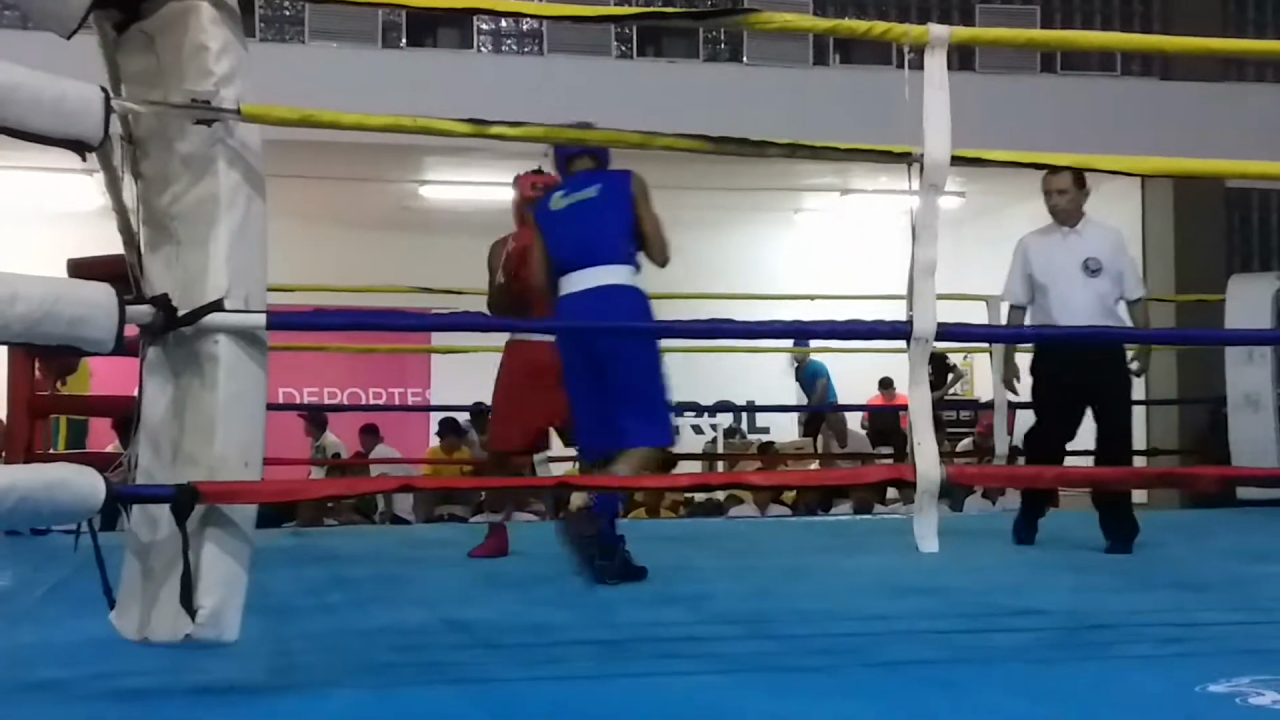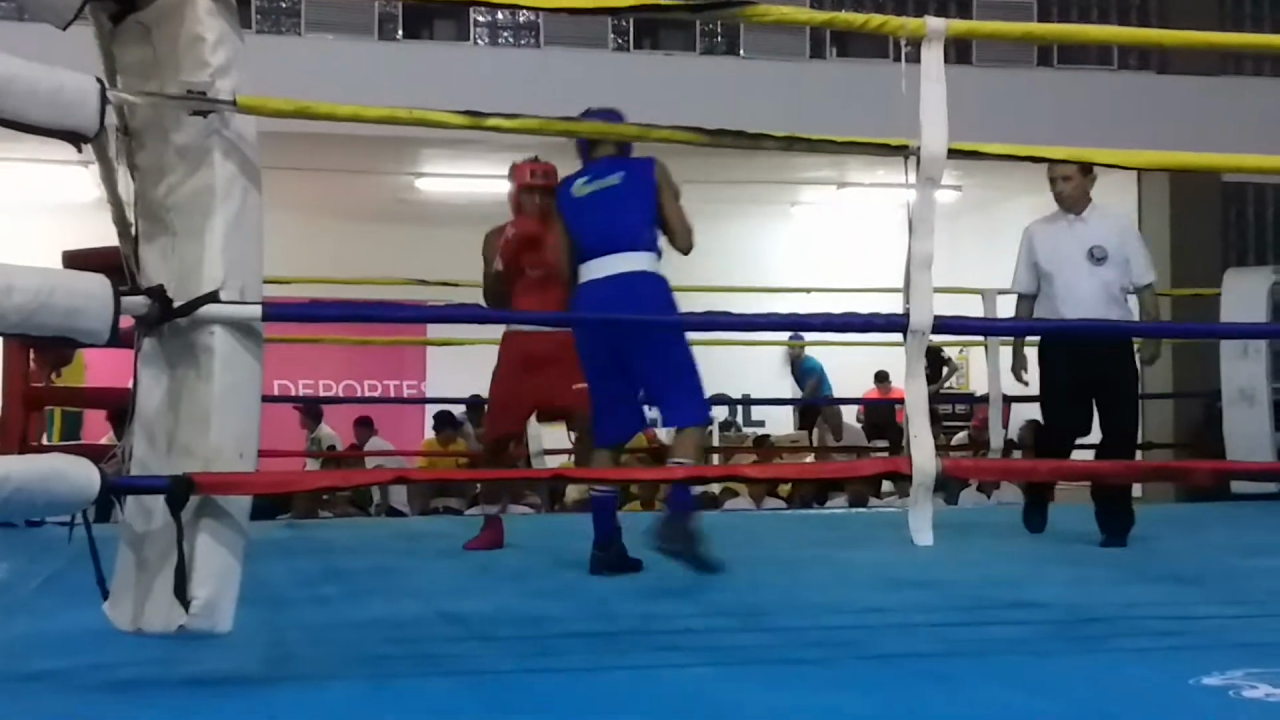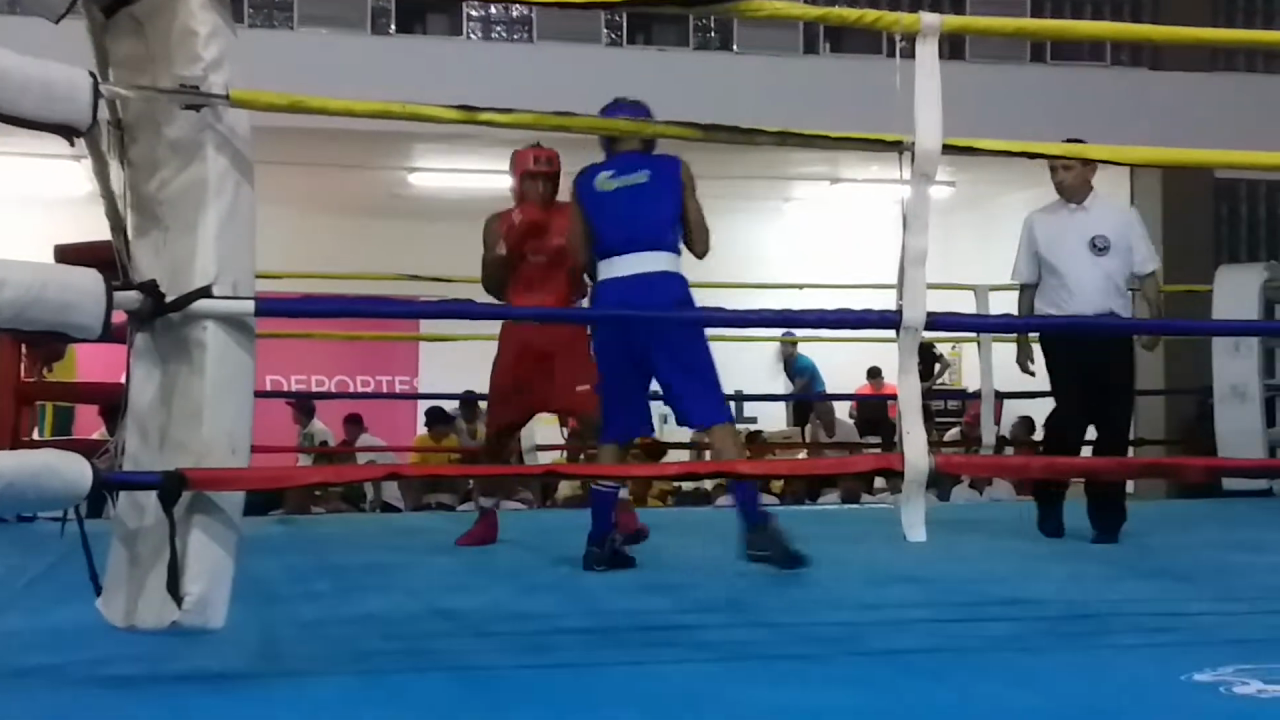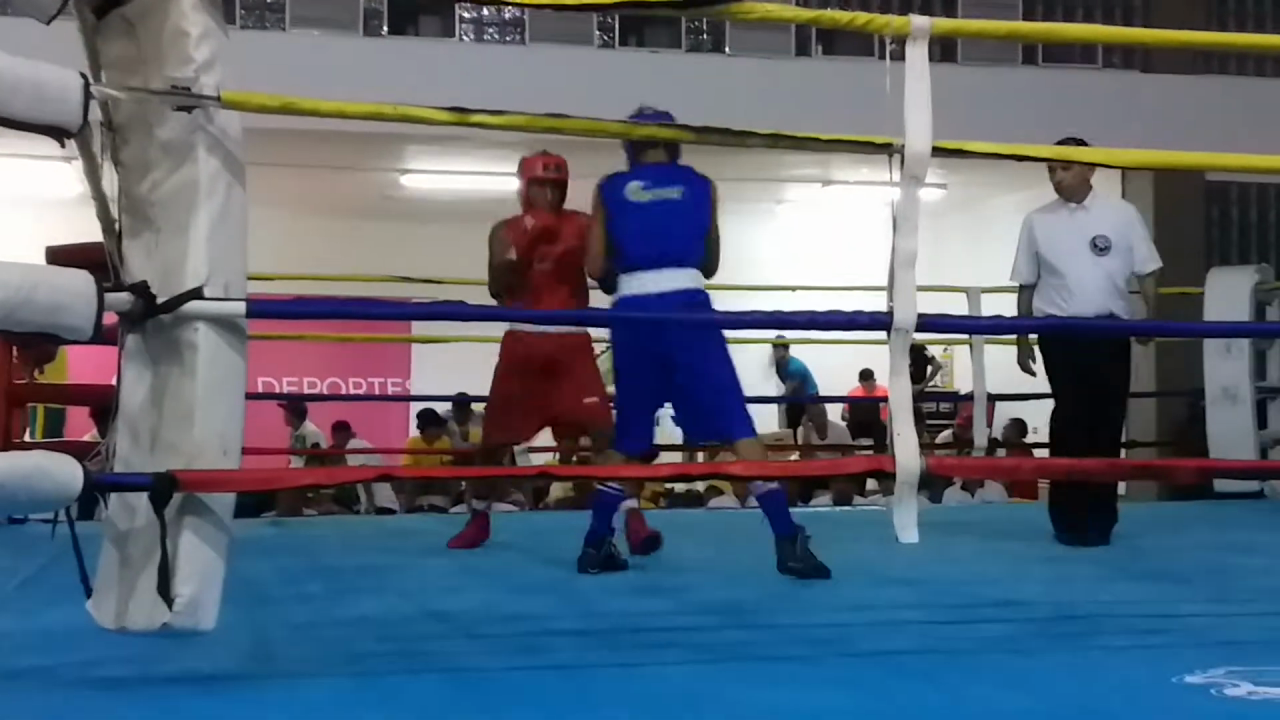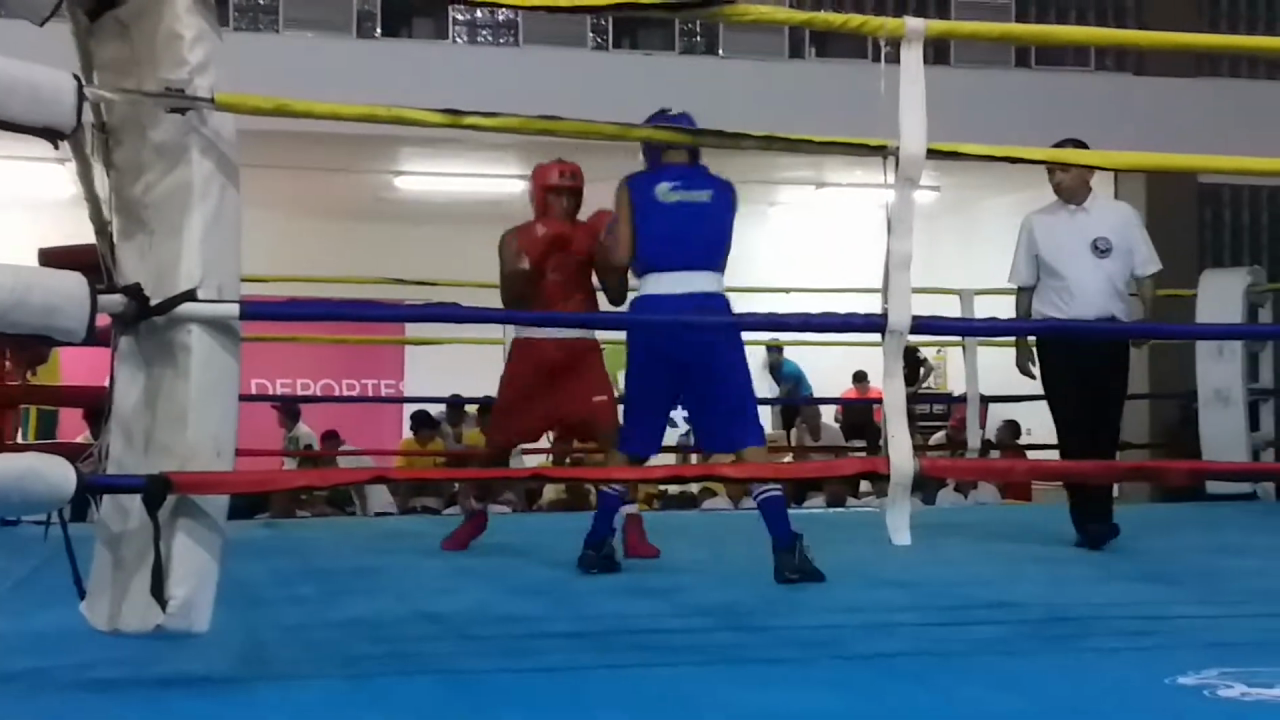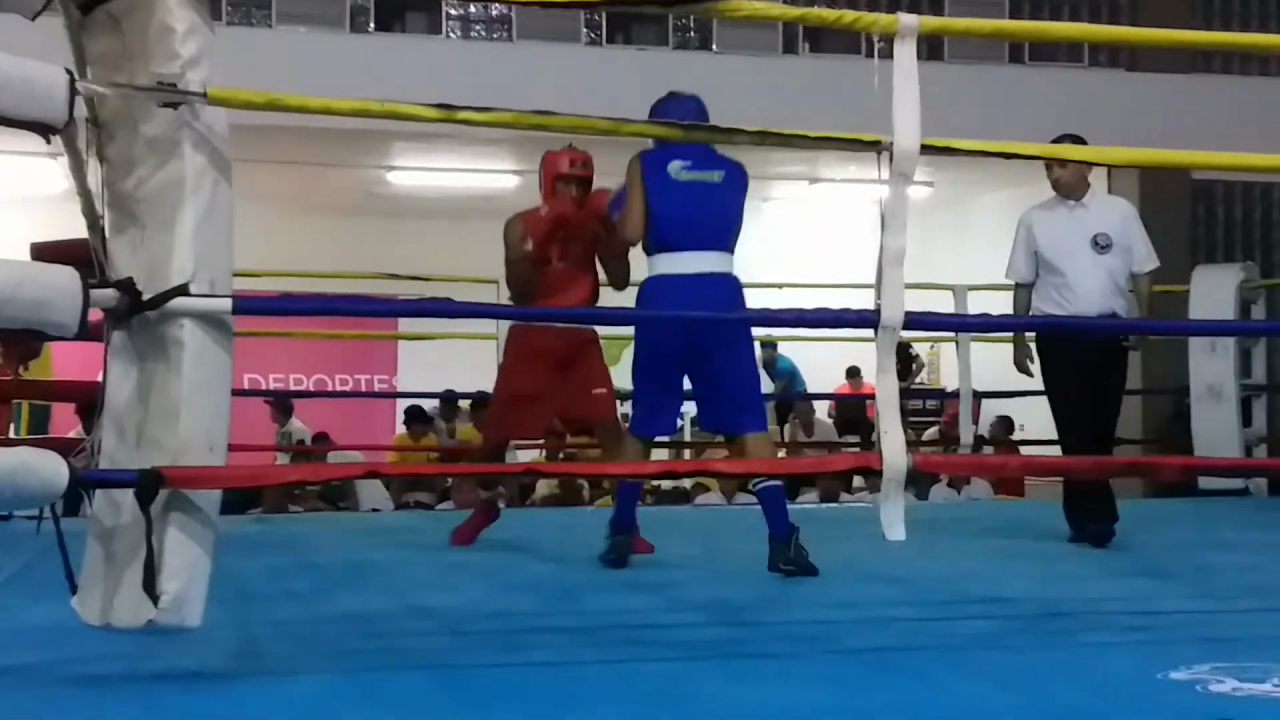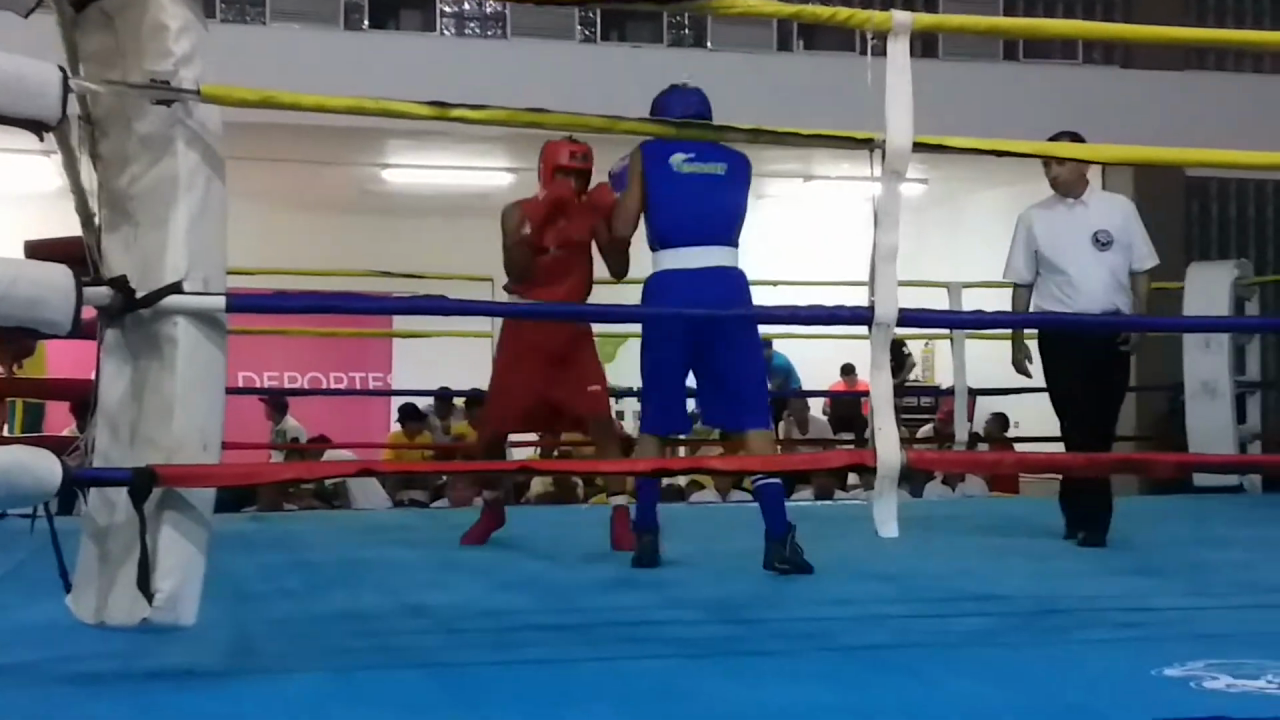
dt=0.1s
person 1, frame 1
left shoulder: (545, 206)
right shoulder: (626, 183)
left elbow: (539, 277)
right elbow: (659, 254)
left hip: (571, 312)
right hip: (620, 307)
left knee: (598, 441)
right knee: (649, 431)
left ankle: (608, 551)
right ankle: (593, 521)
person 1, frame 2
left shoulder: (566, 191)
right shoulder: (650, 170)
left elbow: (564, 265)
right elbow: (683, 241)
left hip: (591, 302)
right hip: (642, 294)
left knee: (612, 428)
right knee: (687, 412)
right ankle: (676, 521)
person 1, frame 3
left shoulder: (586, 182)
right shoulder: (673, 168)
left elbow: (583, 257)
right elbow: (700, 245)
left hip: (611, 300)
right hip: (663, 292)
left knee: (617, 429)
right knee: (713, 414)
left ankle: (600, 542)
right ankle: (756, 528)
person 1, frame 4
left shoulder: (609, 189)
right shoulder: (700, 186)
left elbow: (595, 267)
left hip: (631, 314)
right hip: (686, 309)
left knee: (629, 438)
right knee: (738, 430)
left ankle: (596, 544)
right ankle: (789, 543)
person 1, frame 5
left shoulder: (633, 186)
right shoulder: (723, 190)
left elbow: (619, 258)
left hip: (653, 313)
right hip: (709, 312)
left knee: (635, 438)
right knee: (745, 434)
left ankle: (597, 544)
right ankle: (786, 550)
person 1, frame 6
left shoulder: (644, 164)
right shoulder: (735, 172)
left elbow: (631, 234)
left wrist: (624, 213)
left hip: (662, 295)
right hip: (719, 294)
left knee: (644, 422)
right knee: (750, 421)
left ankle: (621, 533)
right ankle: (782, 542)
person 1, frame 7
left shoulder: (646, 156)
right shoulder: (737, 163)
left elbow: (621, 230)
left wrist: (629, 188)
left hip: (668, 289)
right hip: (725, 286)
left knee: (657, 420)
right knee: (753, 417)
left ankle: (646, 535)
right ankle: (778, 539)
person 2, frame 1
right shoulder: (504, 249)
right elbow: (498, 309)
right wrist: (509, 269)
right hip: (524, 351)
right knee: (501, 444)
right ankle: (496, 531)
person 2, frame 2
right shoulder: (499, 238)
right elbow: (493, 300)
left wrist: (567, 265)
right wrist: (505, 258)
left hip: (565, 340)
right hip: (519, 343)
left knee: (588, 421)
right knee: (498, 436)
left ankle: (606, 522)
right ankle: (492, 526)
person 2, frame 3
left shoulder: (575, 217)
right shoulder: (499, 224)
right elbow: (493, 287)
left wrist: (579, 250)
right wrist: (509, 243)
left hip: (567, 331)
right hip: (520, 333)
left knee: (593, 417)
right knee: (499, 427)
left ankle: (623, 513)
right ankle: (486, 518)
person 2, frame 4
left shoulder: (580, 226)
right shoulder: (505, 231)
right elbow: (499, 293)
right wrist: (518, 249)
left hip: (571, 342)
right hip: (523, 343)
left knee: (603, 428)
right knee: (493, 439)
left ankle: (633, 521)
right ankle: (478, 520)
person 2, frame 5
left shoulder: (587, 235)
right shoulder: (516, 239)
left elbow: (617, 296)
right elbow: (511, 301)
right wrist: (533, 257)
left hip: (579, 348)
right hip: (531, 349)
left knee: (610, 431)
right knee: (497, 440)
left ankle: (632, 529)
right ankle: (473, 515)
person 2, frame 6
left shoulder: (593, 221)
right shoulder: (521, 224)
left elbow: (620, 280)
right elbow: (518, 287)
left wrist: (611, 231)
right wrist: (539, 237)
left hip: (579, 337)
right hip: (531, 338)
left knee: (608, 425)
right knee: (498, 431)
right ankle: (486, 506)
person 2, frame 7
left shoulder: (590, 214)
right shoulder: (518, 213)
left elbow: (619, 269)
right elbow: (515, 271)
left wrist: (609, 221)
right wrist: (535, 222)
left hip: (572, 332)
right hip: (524, 330)
left knee: (601, 421)
right knee: (495, 427)
left ankle: (621, 520)
right ankle: (492, 508)
person 3, frame 1
left shoulder: (1110, 238)
right shoulder: (1030, 245)
left elbow: (1133, 297)
right elbow: (1018, 306)
left wrist: (1144, 344)
right wrist: (1008, 358)
left hip: (1105, 351)
right hip: (1054, 353)
left knee: (1115, 440)
right knee: (1047, 437)
left ankle: (1119, 530)
right ankle: (1029, 517)
person 3, frame 2
left shoulder: (1119, 226)
right shoulder: (1037, 232)
left elbow: (1143, 285)
right elbow: (1026, 295)
left wrist: (1153, 333)
right wrist: (1018, 349)
left hip: (1112, 339)
right hip: (1061, 341)
left knee: (1119, 431)
right knee: (1059, 426)
left ankle: (1113, 521)
right ankle: (1037, 499)
person 3, frame 3
left shoulder: (1122, 215)
right shoulder: (1038, 221)
left elbow: (1146, 273)
right elbow: (1028, 284)
left wrist: (1154, 319)
right wrist: (1022, 339)
left hip: (1112, 331)
right hip: (1062, 333)
left knee: (1114, 425)
right knee: (1070, 417)
left ankle: (1106, 517)
right ankle: (1050, 501)
person 3, frame 4
left shoulder: (1122, 214)
right shoulder: (1037, 222)
left elbow: (1145, 271)
right elbow: (1027, 285)
left wrist: (1151, 315)
right wrist: (1022, 339)
left hip: (1110, 332)
right hip: (1060, 333)
left knee: (1107, 427)
right knee: (1071, 422)
left ankle: (1097, 517)
right ankle: (1069, 517)
person 3, frame 5
left shoulder: (1122, 216)
right shoulder: (1036, 223)
left elbow: (1144, 273)
right elbow: (1025, 287)
left wrist: (1147, 318)
right wrist: (1021, 341)
left hip: (1109, 335)
right hip: (1059, 337)
left knee: (1105, 431)
right knee: (1074, 427)
left ankle: (1093, 518)
right ankle: (1090, 520)
person 3, frame 6
left shoulder: (1120, 212)
right shoulder: (1034, 219)
left elbow: (1141, 273)
right elbow: (1023, 285)
left wrist: (1141, 319)
right wrist: (1019, 340)
left hip: (1110, 333)
right hip: (1059, 333)
left knee: (1100, 429)
right knee: (1076, 426)
left ankle: (1083, 516)
right ankle: (1095, 518)
person 3, frame 7
left shoulder: (1120, 208)
right shoulder: (1033, 218)
left elbow: (1141, 270)
right elbow: (1022, 285)
left wrist: (1139, 319)
right wrist: (1017, 340)
left hip: (1112, 331)
right hip: (1062, 332)
left knee: (1101, 427)
right knee: (1079, 425)
left ankle: (1078, 512)
right ankle: (1092, 518)
